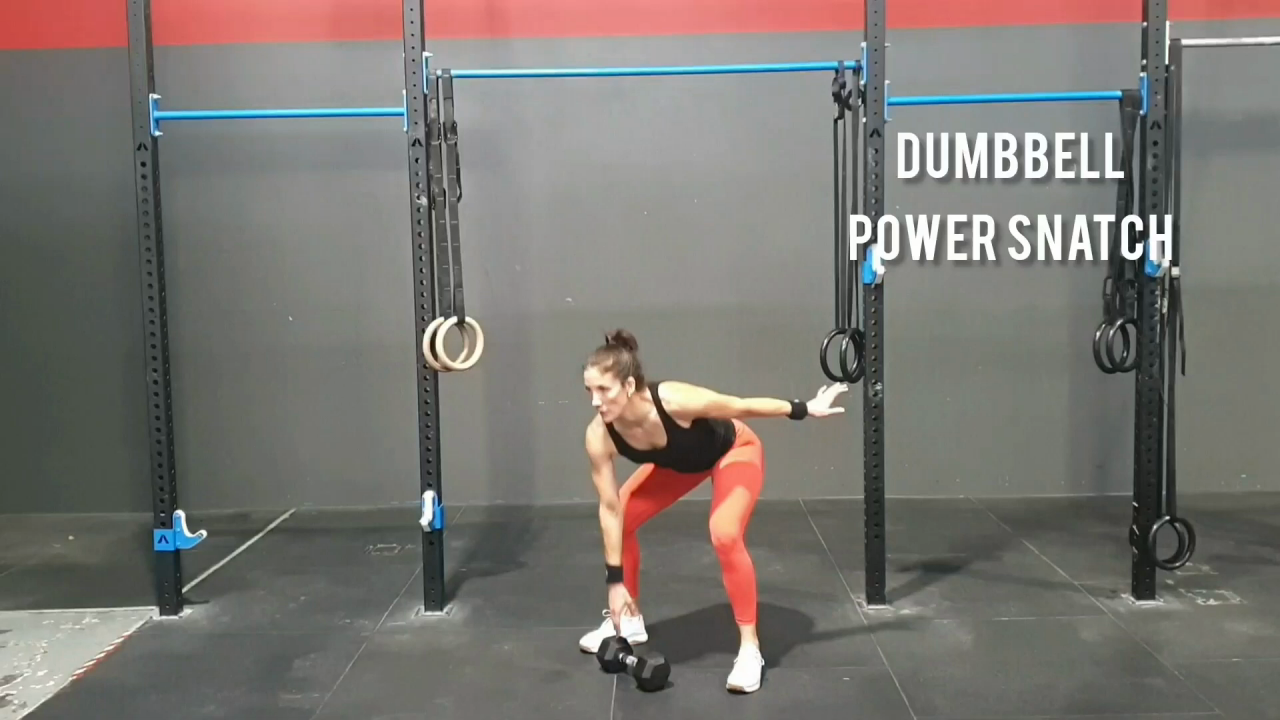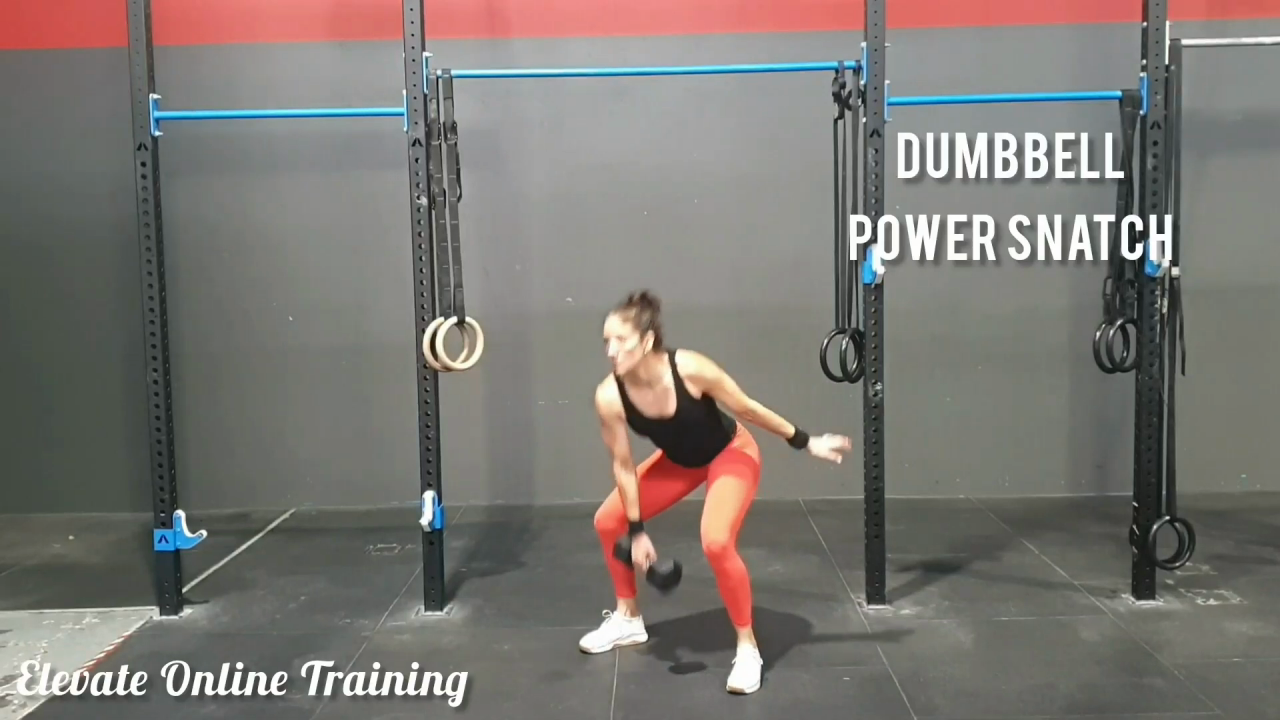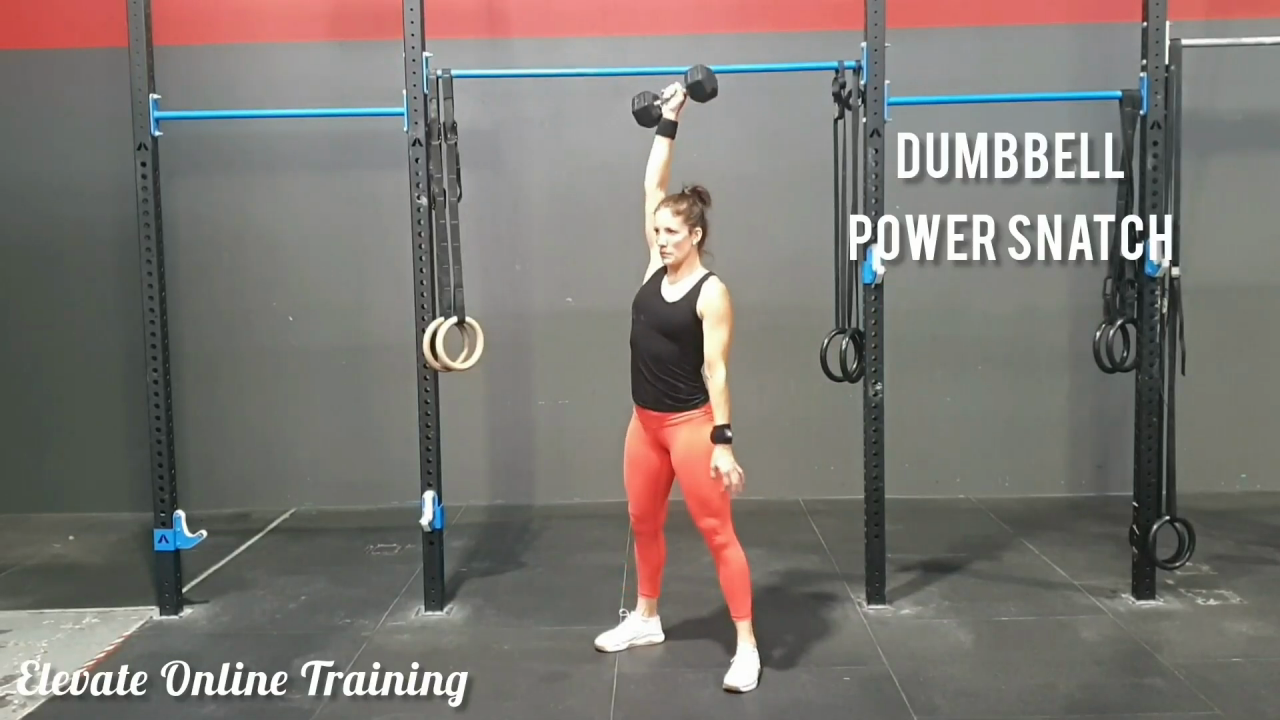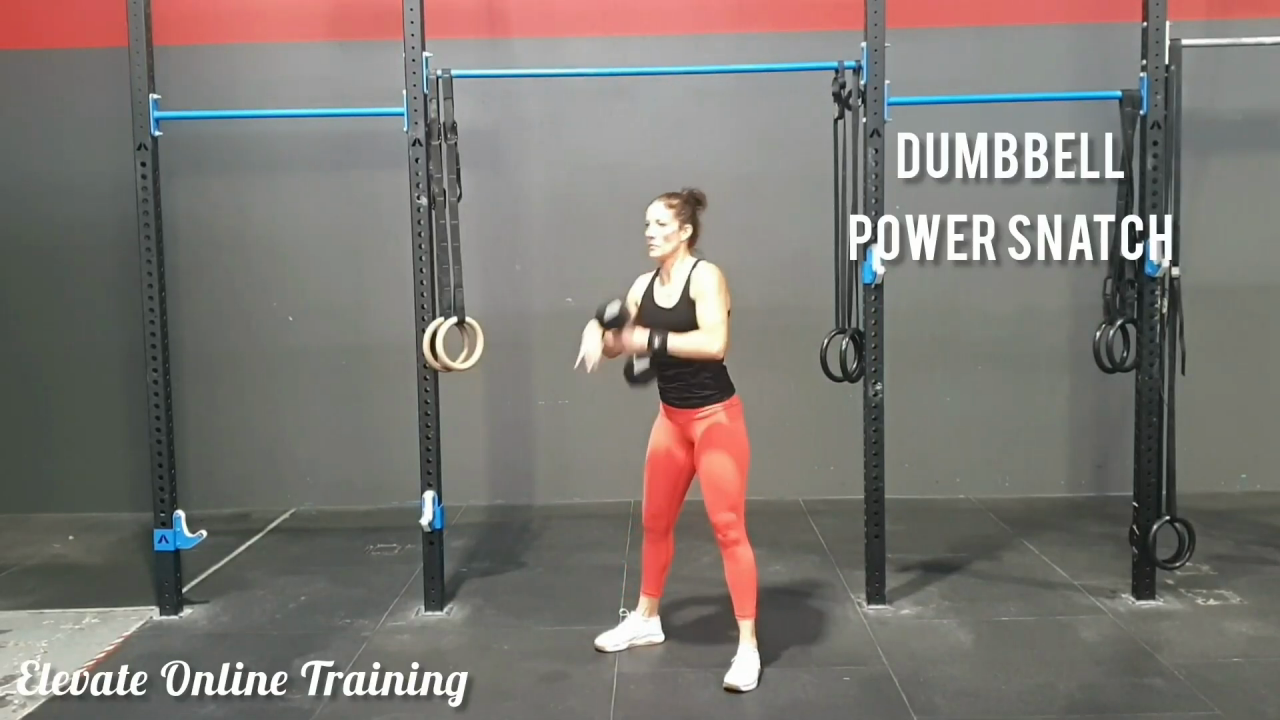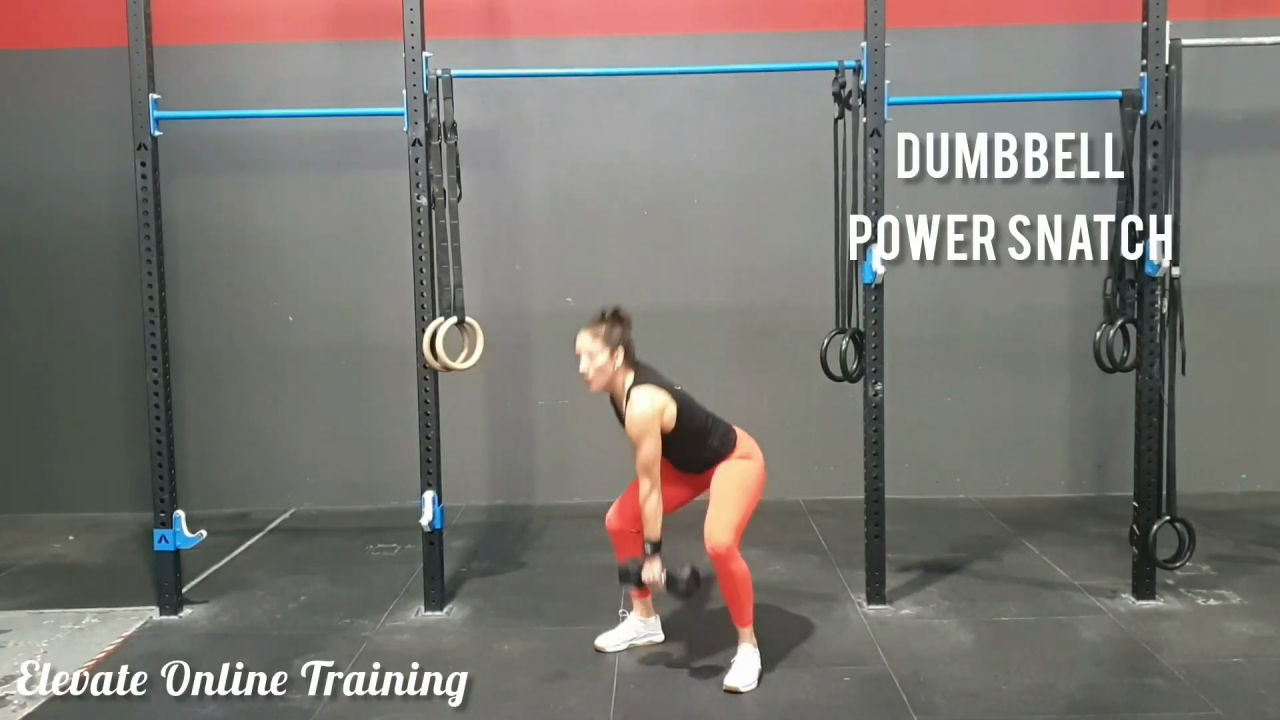
dt=1s
person 1, frame 1
left shoulder: (674, 401)
right shoulder: (599, 438)
left elbow: (742, 407)
right elbow: (610, 510)
left wrist: (805, 409)
right wrist: (614, 582)
left hip: (734, 449)
right hip: (680, 462)
left knee: (724, 534)
right knee: (624, 517)
left ankle: (750, 646)
right ankle: (630, 619)
person 1, frame 2
left shoulder: (692, 370)
right shoulder: (609, 397)
left elbow: (750, 410)
right elbow: (622, 466)
left wrist: (805, 441)
right wrist: (637, 531)
left hip: (729, 457)
right hip: (676, 462)
left knee: (715, 542)
right knee: (608, 522)
left ankle: (747, 650)
right ankle: (627, 619)
person 1, frame 3
left shoulder: (711, 292)
right shoulder: (657, 267)
left elbow: (717, 372)
right elbow: (651, 186)
left wrist: (722, 442)
right wrist: (668, 123)
left hip: (691, 427)
right hip: (645, 423)
left knee: (717, 534)
right knee: (644, 524)
left ankle: (746, 646)
right ankle: (645, 619)
person 1, frame 4
left shoulder: (705, 277)
right shoulder: (644, 286)
left elbow: (715, 344)
right elbow: (620, 341)
left wrist: (650, 340)
right wrist: (598, 334)
left hip: (717, 418)
right hip: (671, 419)
left knee: (727, 528)
right knee: (655, 520)
left ankle: (748, 645)
right ankle: (646, 619)
person 1, frame 5
left shoulder: (643, 404)
right shoulder: (624, 383)
left elbow: (650, 487)
left wrist: (653, 556)
left hip: (735, 460)
right hip: (686, 465)
left knee: (719, 543)
right knee: (618, 522)
left ankle: (748, 648)
right ankle: (643, 620)
